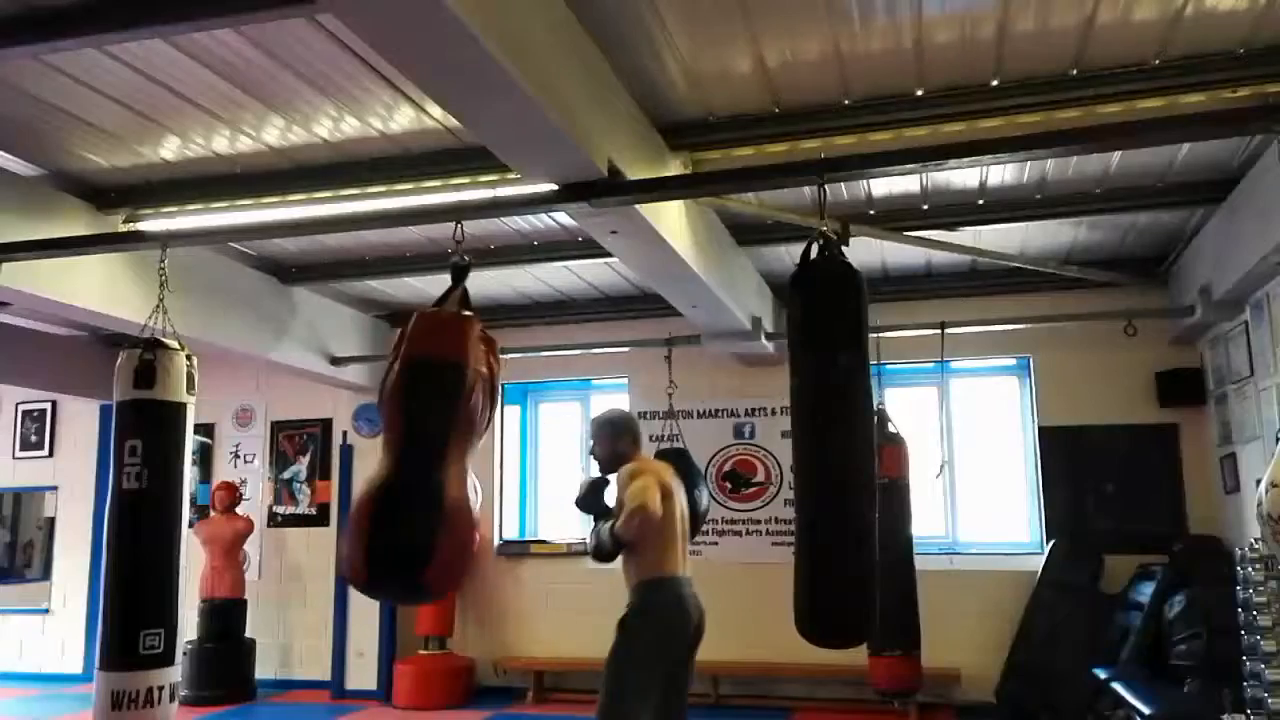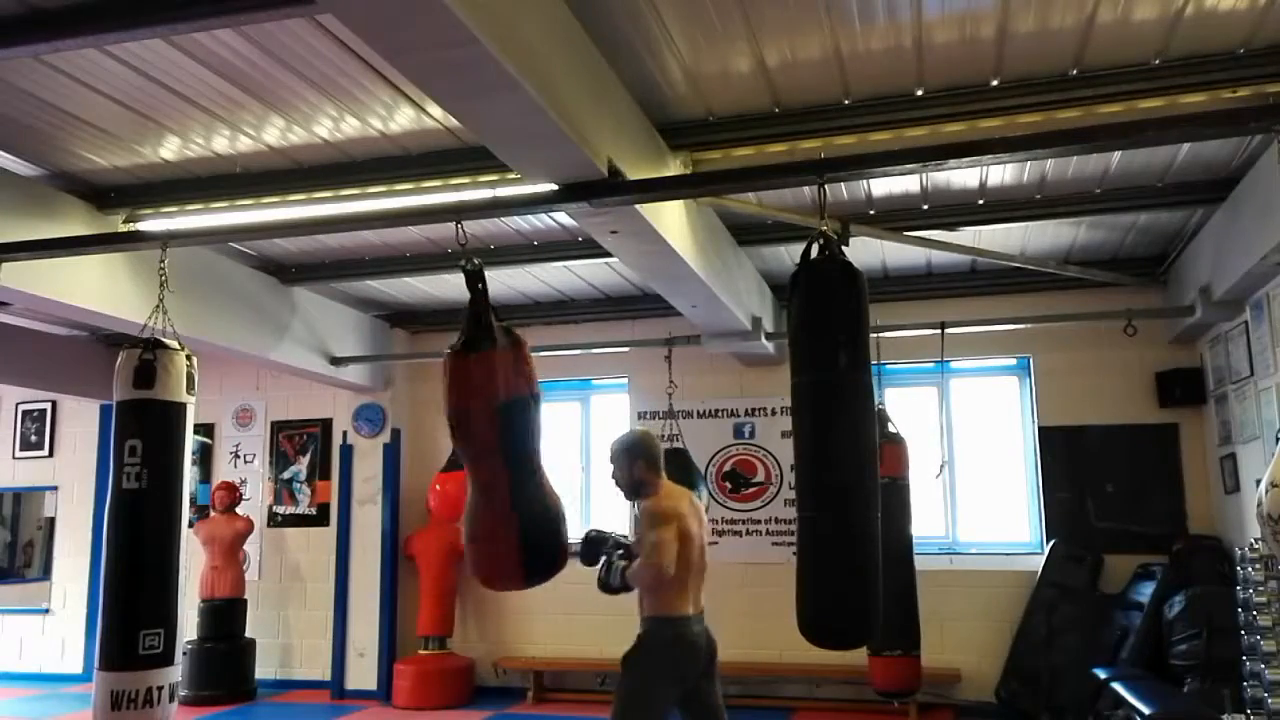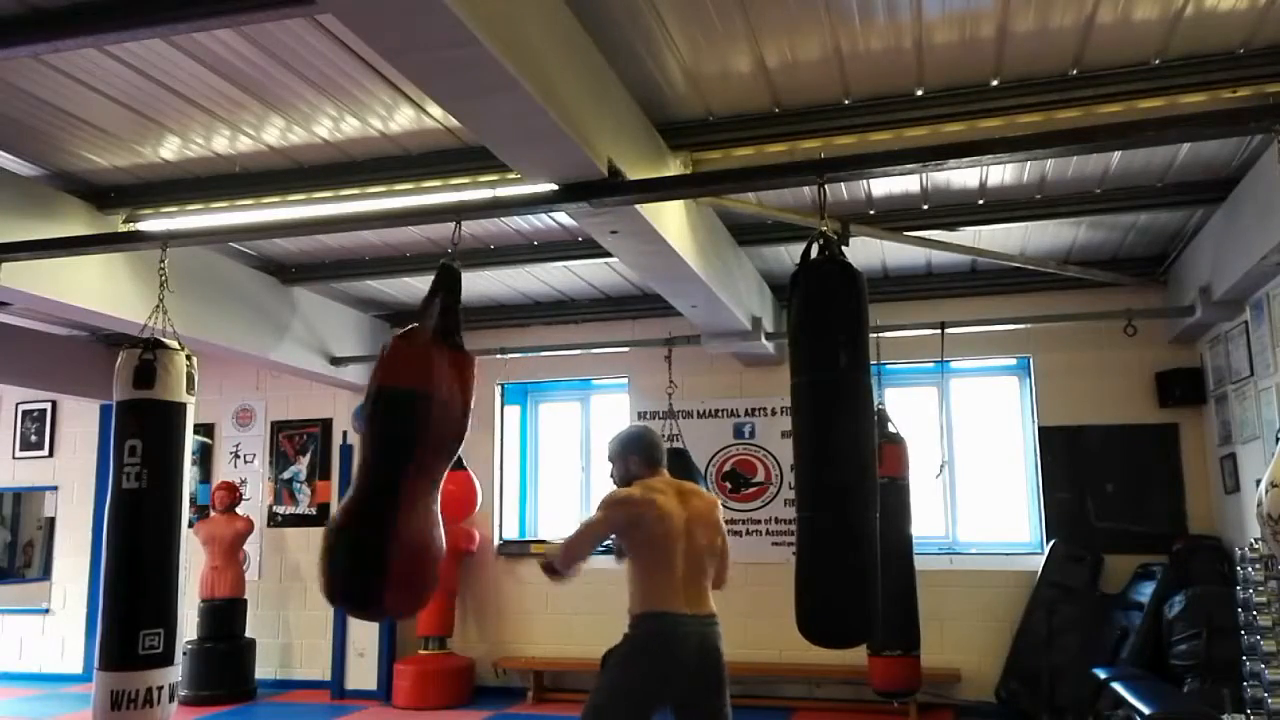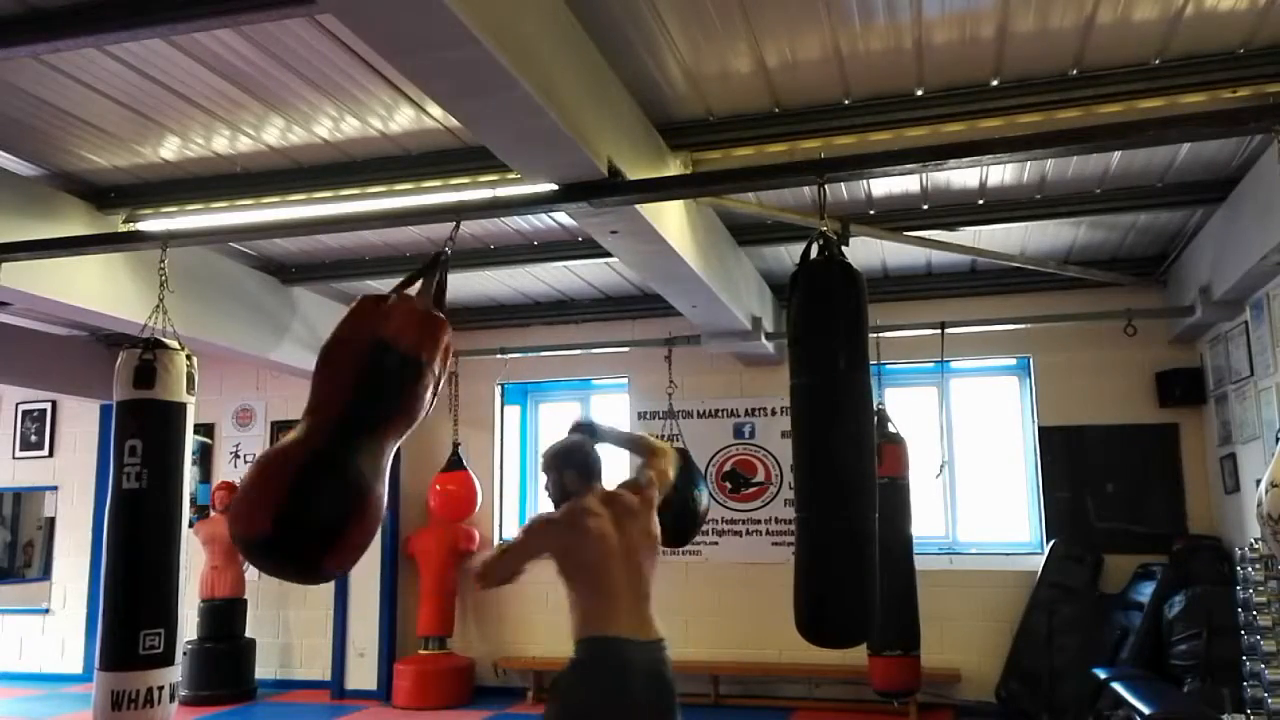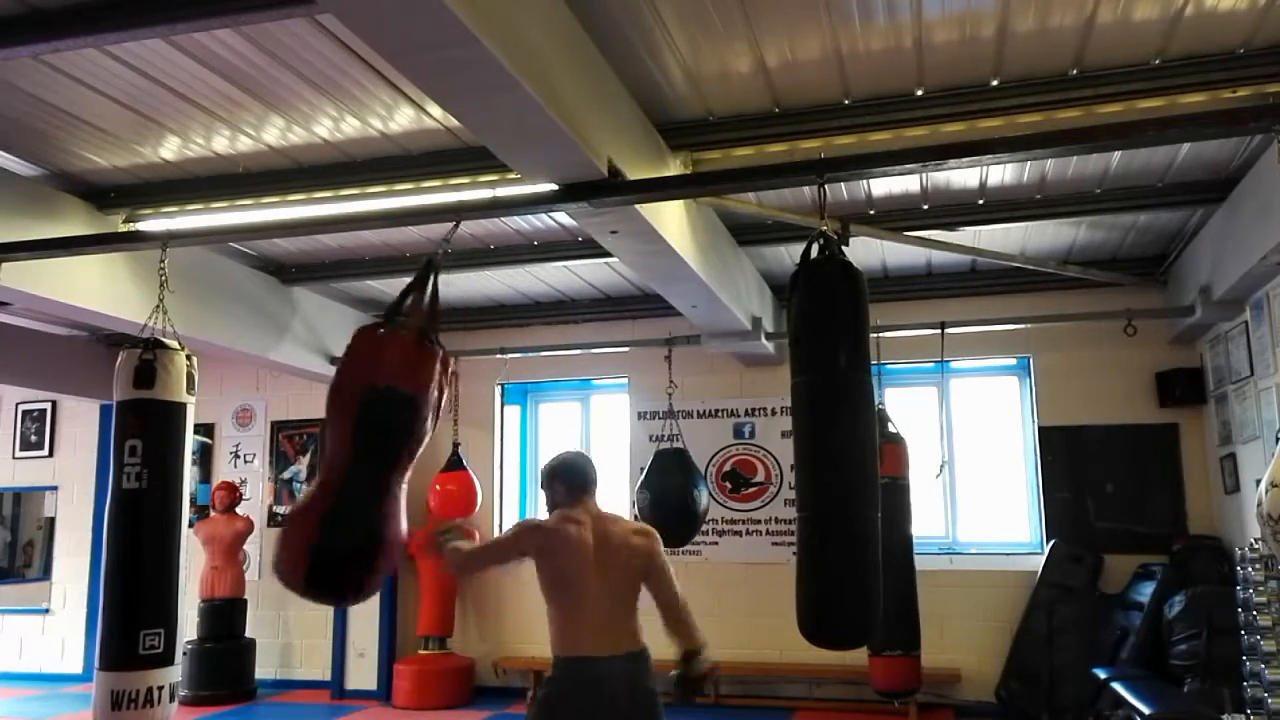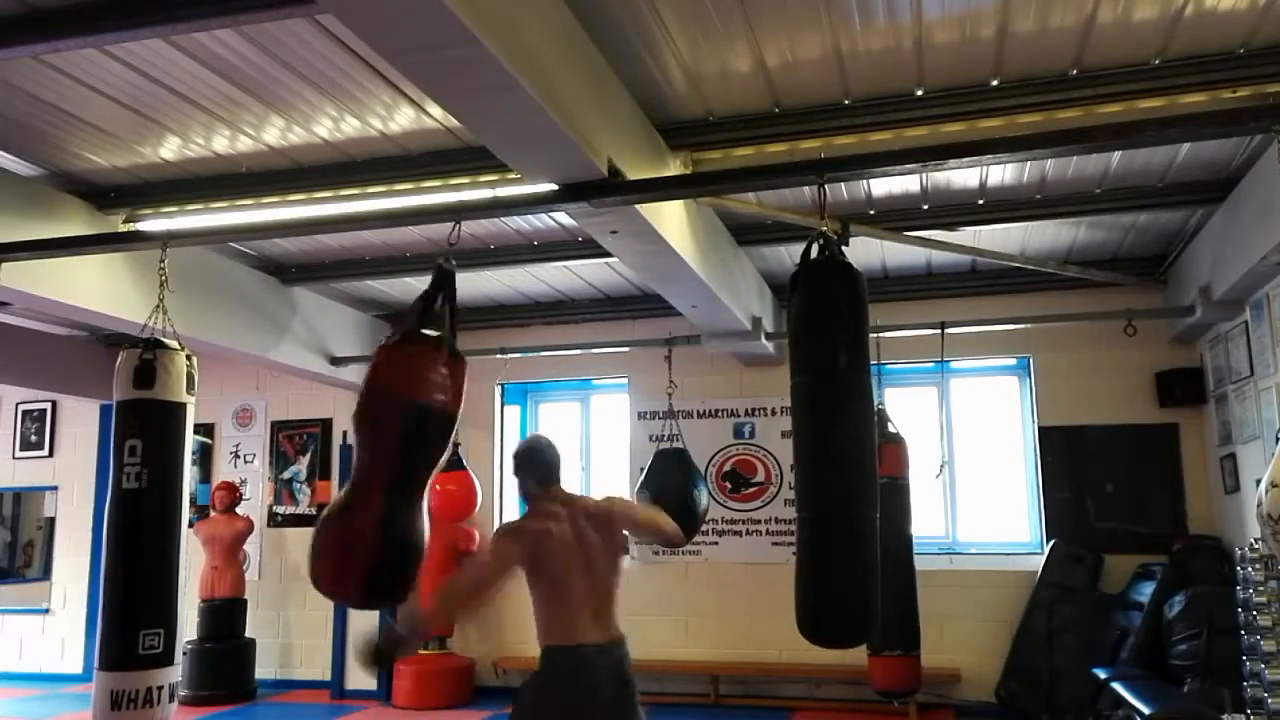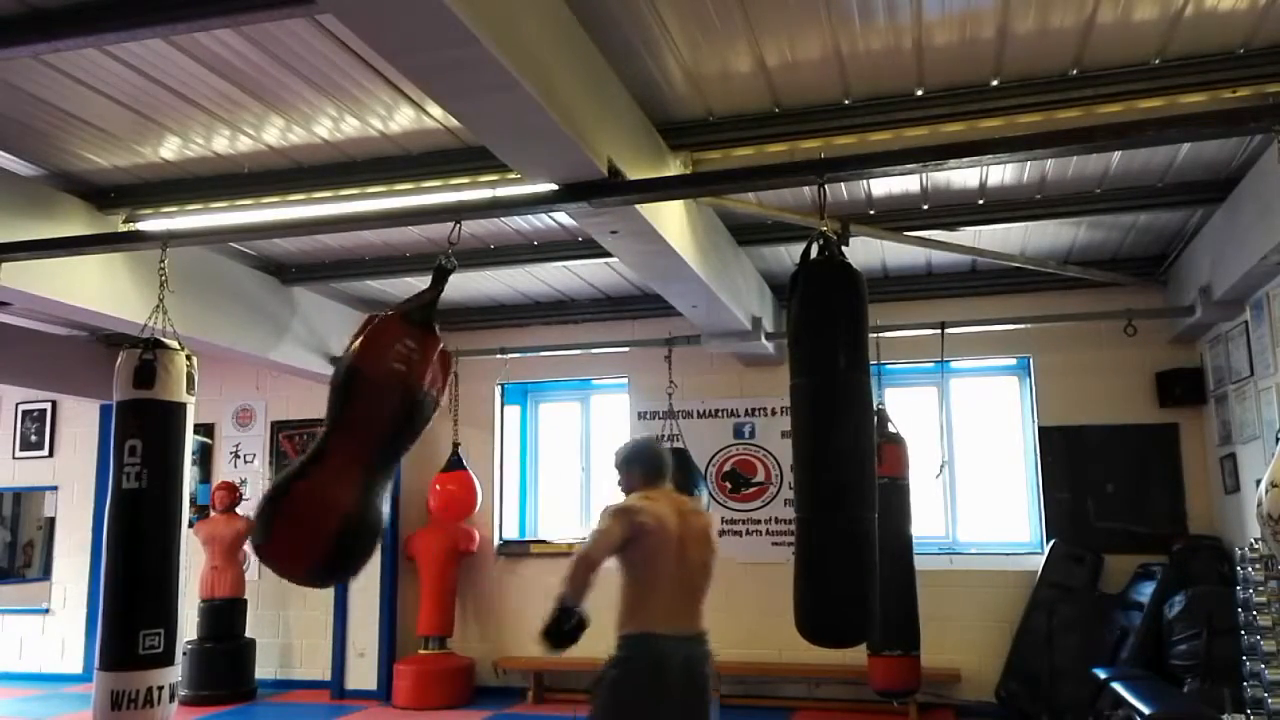
dt=0.7s
person 1, frame 1
left shoulder: (634, 471)
right shoulder: (663, 473)
left elbow: (644, 511)
left wrist: (607, 533)
right wrist: (609, 518)
left hip: (657, 604)
right hip: (683, 602)
person 1, frame 2
left shoulder: (656, 508)
right shoulder: (688, 501)
left elbow: (654, 572)
left wrist: (624, 571)
left hip: (666, 636)
right hip: (697, 633)
person 1, frame 3
left shoulder: (625, 500)
right shoulder: (707, 503)
left elbow: (570, 553)
left wrist: (552, 560)
left hip: (656, 636)
right hip: (706, 636)
person 1, frame 4
left shoulder: (557, 525)
right shoulder: (637, 499)
left elbow: (488, 575)
right elbow: (661, 453)
left wrist: (513, 553)
right wrist: (601, 433)
left hip: (603, 663)
right hip: (653, 662)
person 1, frame 5
left shoulder: (541, 533)
right shoulder: (642, 537)
left elbow: (463, 562)
right elbow: (675, 610)
left wrist: (449, 542)
right wrist: (694, 662)
left hip: (578, 681)
right hip: (635, 677)
person 1, frame 6
left shoulder: (523, 533)
right shoulder: (608, 511)
left elbow: (464, 590)
right elbow: (670, 533)
left wrist: (400, 636)
left hip: (566, 668)
right hip: (614, 662)
person 1, frame 7
left shoulder: (628, 512)
right shoulder: (703, 519)
left elbow: (587, 561)
left wrist: (566, 610)
left hip: (643, 656)
right hip: (694, 653)
